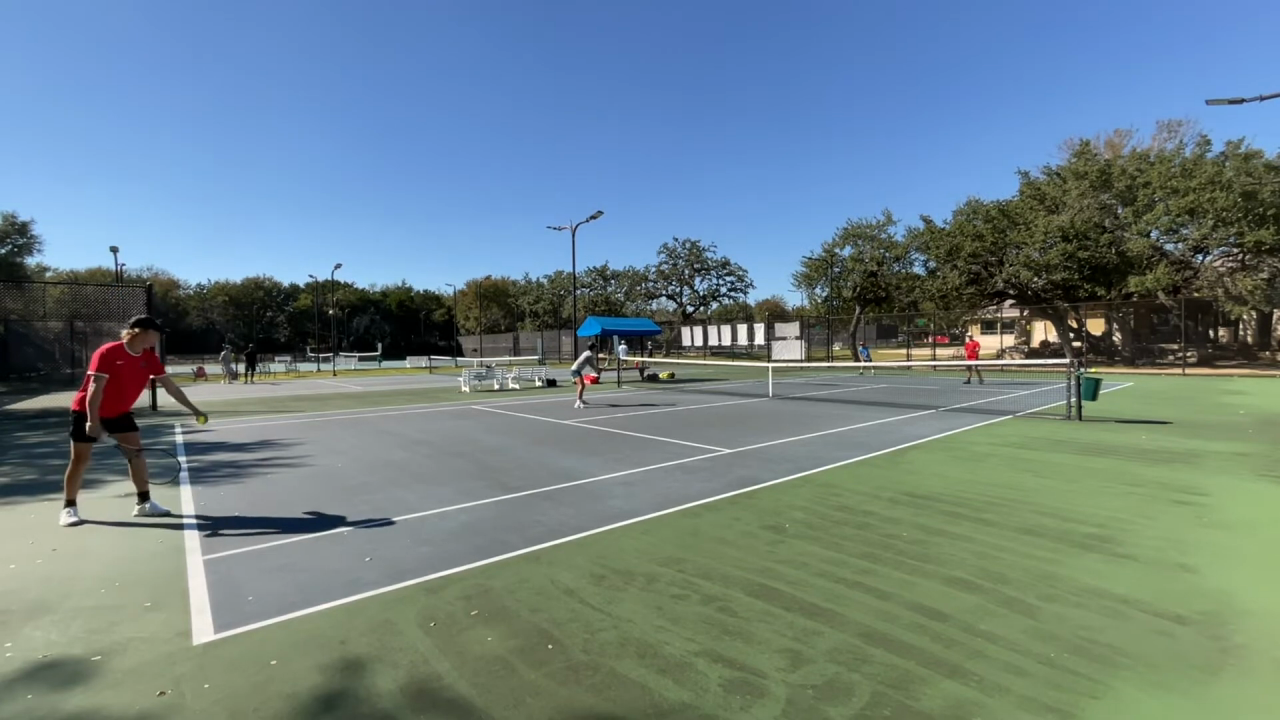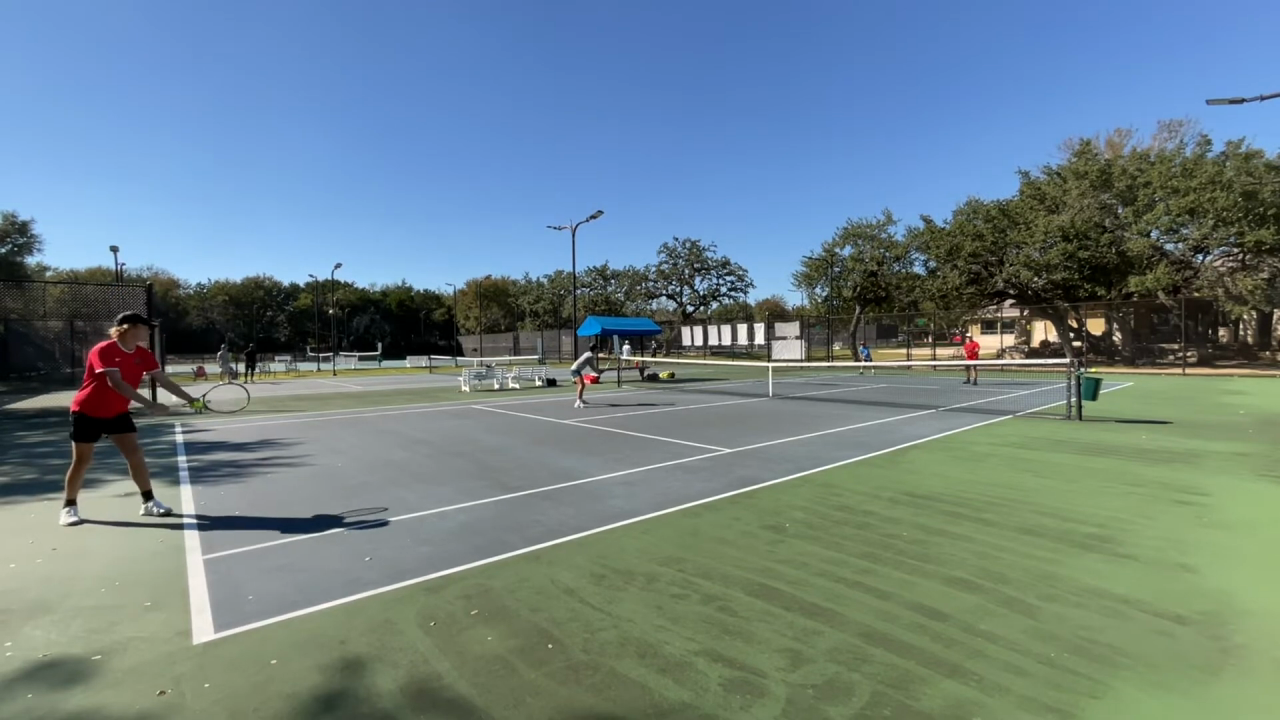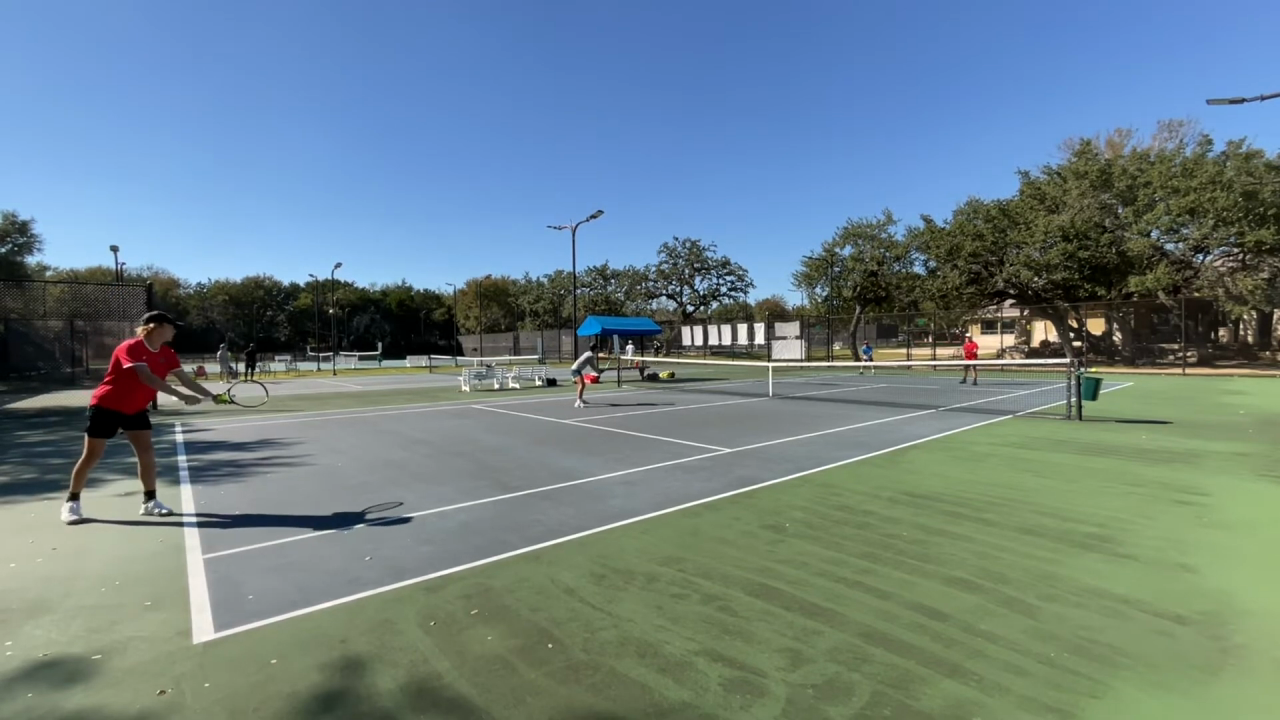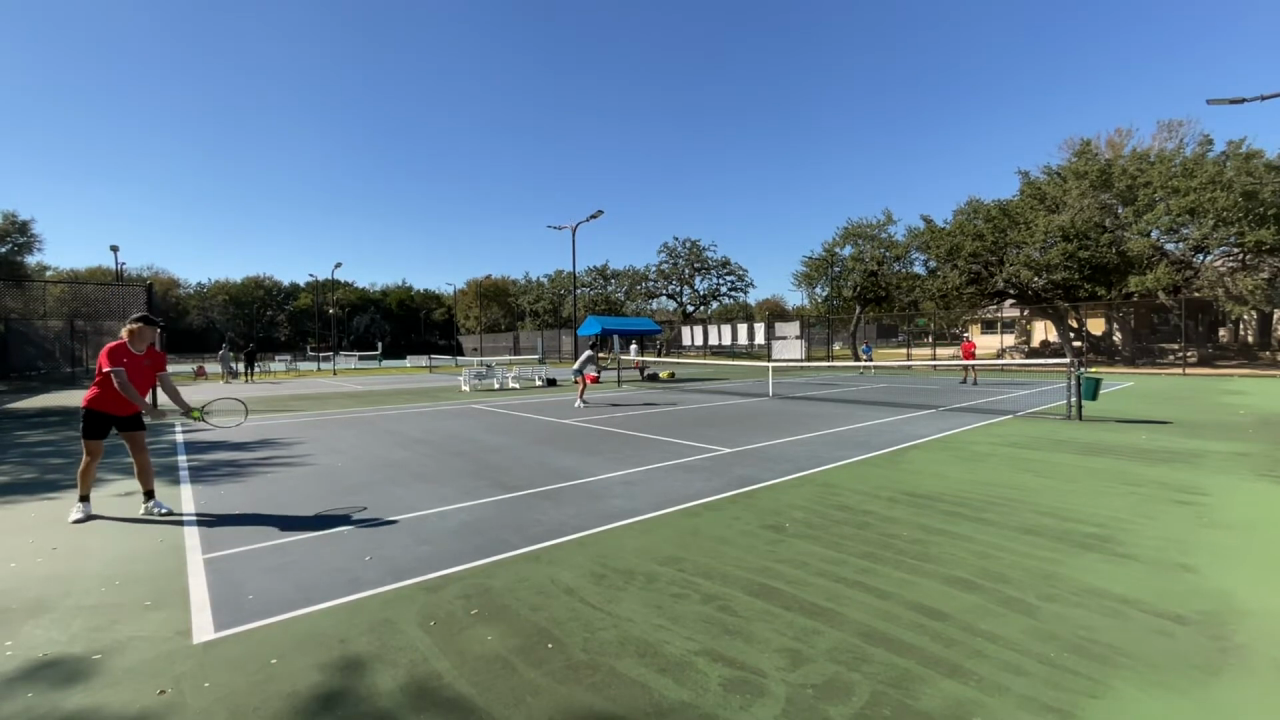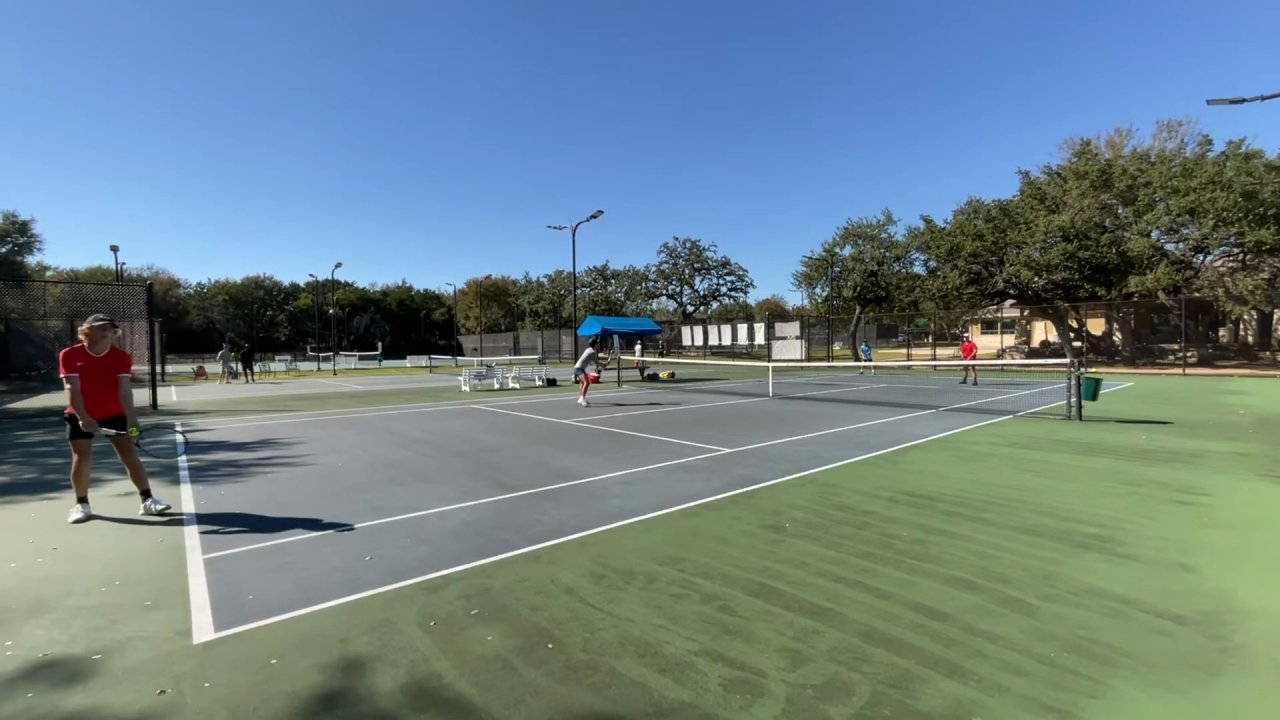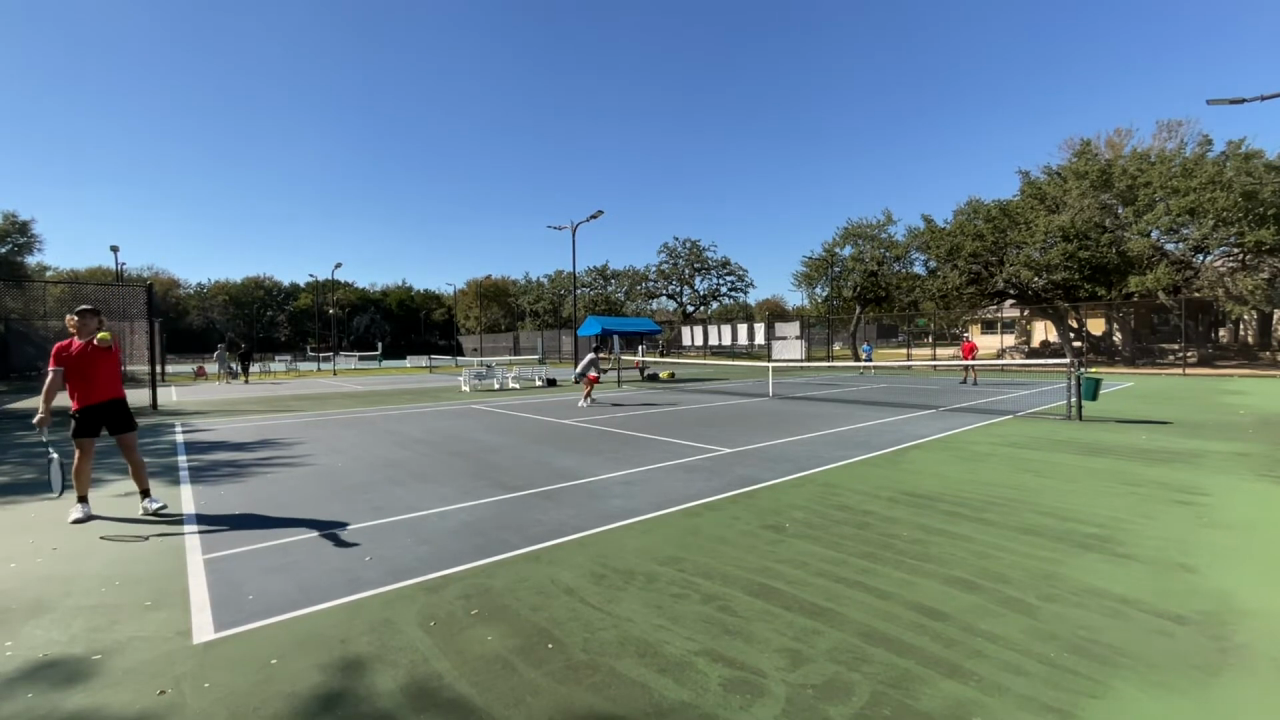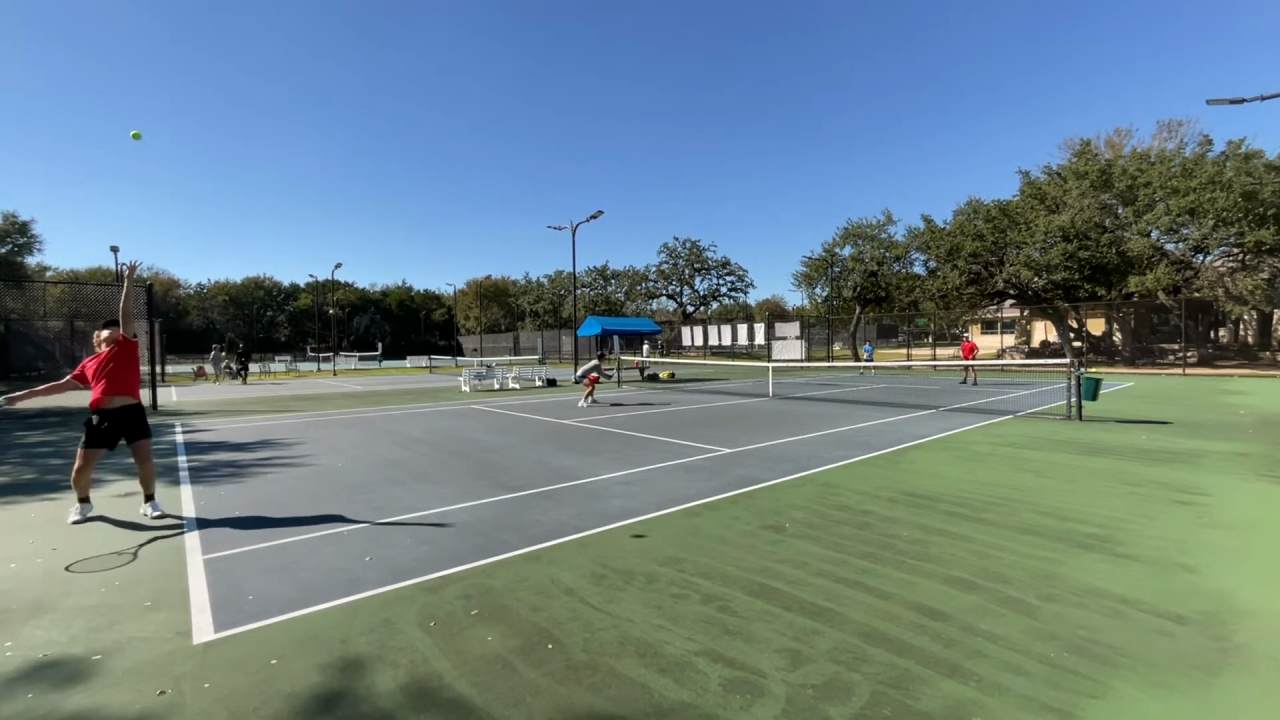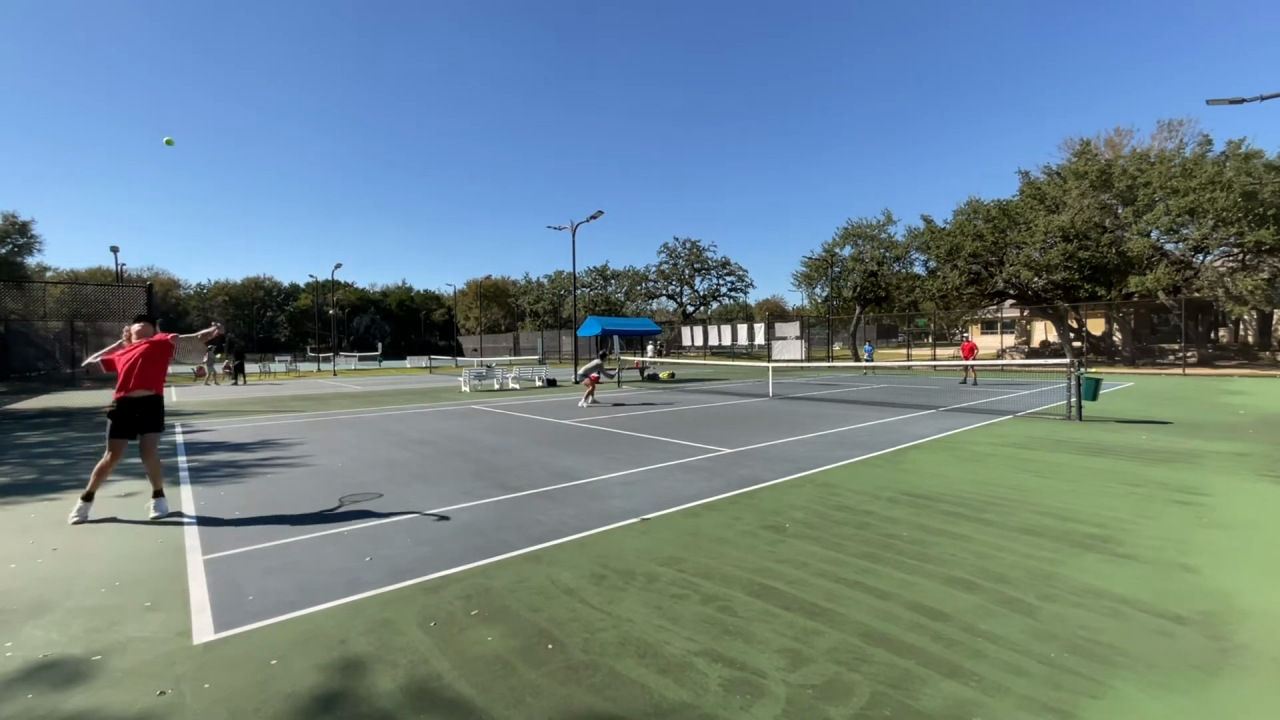
dt=0.4s
person 1, frame 1
left shoulder: (150, 358)
right shoulder: (107, 353)
left elbow: (170, 386)
right elbow: (95, 387)
left wrist: (194, 409)
right wrist: (92, 420)
left hip: (119, 414)
right hip: (87, 412)
left knee: (137, 453)
right knee: (80, 460)
left ankle: (144, 503)
right ankle: (69, 508)
person 1, frame 2
left shoulder: (143, 355)
right shoulder: (103, 351)
left elbow: (163, 381)
right elbow: (115, 383)
left wrist: (190, 399)
right wrist: (147, 403)
left hip: (117, 413)
right hip: (87, 412)
left knee: (135, 454)
right knee: (82, 461)
left ankle: (149, 502)
right ankle: (69, 507)
person 1, frame 3
left shoulder: (167, 354)
right shoulder: (130, 348)
left elbow: (185, 379)
right elbow: (147, 377)
left wrist: (211, 396)
right wrist: (181, 396)
left hip: (135, 409)
right hip: (105, 407)
left knee: (147, 453)
right knee: (92, 455)
left ankle: (150, 501)
right ankle: (72, 502)
person 1, frame 4
left shoulder: (156, 356)
right shoulder: (113, 351)
left elbow: (167, 385)
right elbow: (121, 383)
left wrist: (186, 408)
right wrist: (147, 407)
left hip: (130, 411)
right hip: (97, 409)
left knee: (141, 454)
right knee: (92, 457)
left ankle: (150, 501)
right ankle: (82, 503)
person 1, frame 5
left shoulder: (121, 357)
right shoulder: (69, 355)
left elbow: (124, 390)
right elbow: (72, 389)
left wrist: (132, 420)
right wrist: (84, 418)
left hip: (113, 414)
right hip: (82, 416)
left knee: (130, 456)
right knee: (81, 458)
left ankle: (148, 500)
right ankle: (81, 504)
person 1, frame 6
left shoulder: (105, 342)
right shoulder: (61, 349)
left elbow: (105, 339)
right elbow: (53, 381)
left wrist: (100, 337)
right wrist: (44, 410)
left hip: (114, 404)
right hip: (84, 409)
left knee: (132, 453)
right knee: (83, 456)
left ankle: (146, 500)
right ankle: (81, 504)
person 1, frame 7
left shoulder: (126, 346)
right shoulder: (89, 364)
left elbow: (126, 313)
right elbow: (63, 384)
left wrist: (129, 279)
right wrist: (23, 395)
left hip: (131, 413)
right hip: (101, 417)
left knee: (144, 462)
right knee: (81, 469)
left ankle: (149, 501)
right ankle: (83, 503)
person 1, frame 8
left shoulder: (159, 342)
right shoulder: (118, 355)
left elbow: (183, 338)
right elbow: (91, 362)
left wrist: (208, 333)
right wrist: (120, 342)
left hip: (150, 403)
right hip: (122, 404)
left knee: (148, 454)
right knee: (112, 456)
left ankle: (158, 498)
right ankle: (85, 501)
